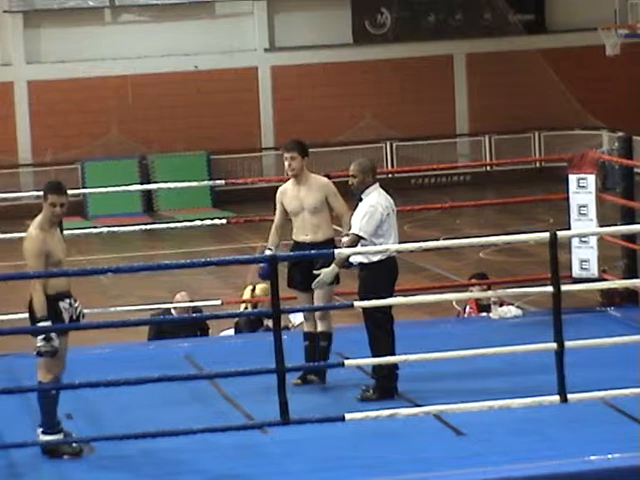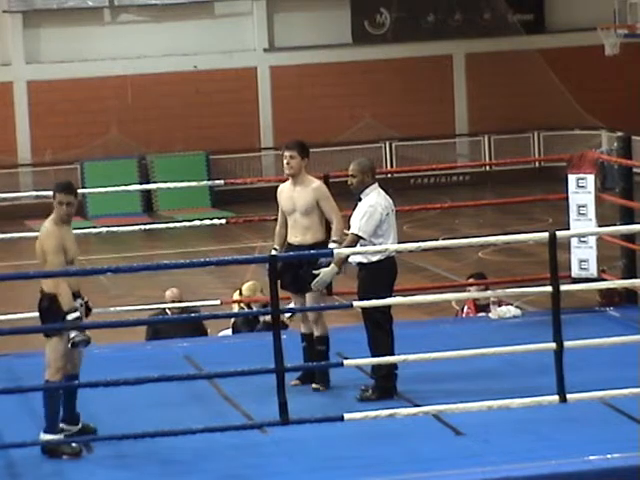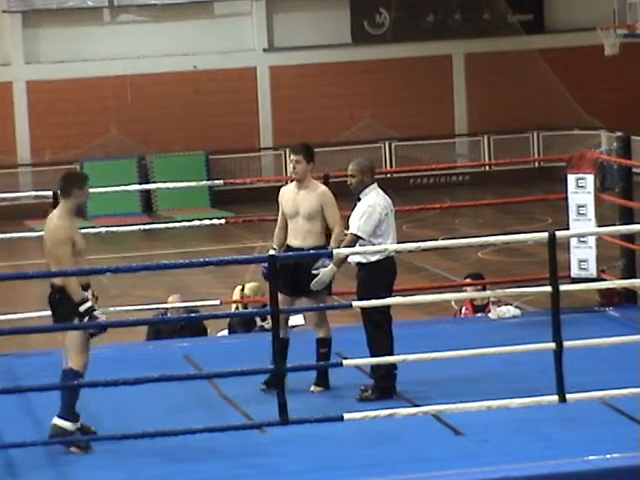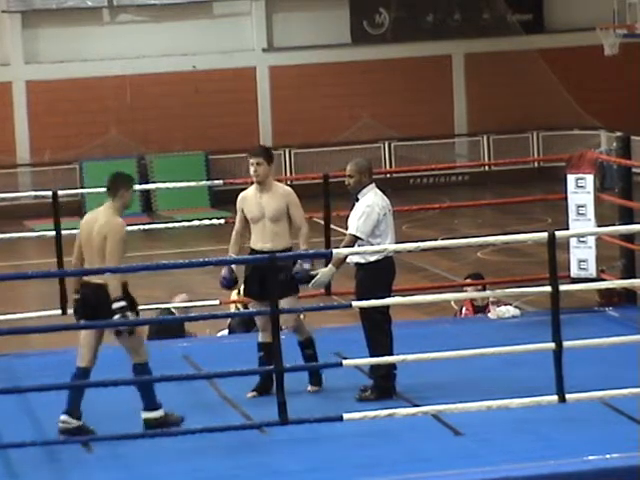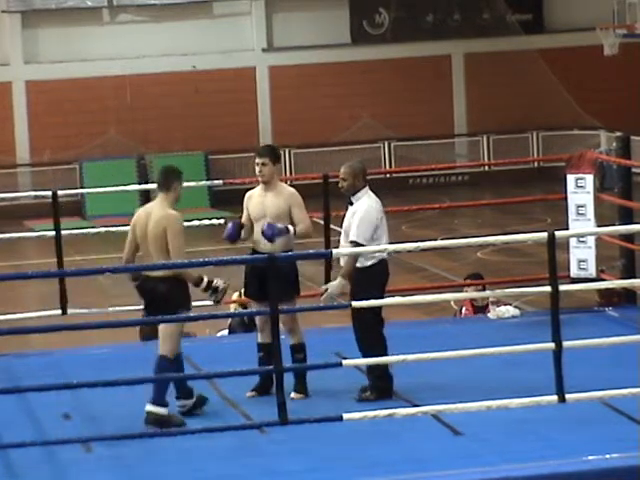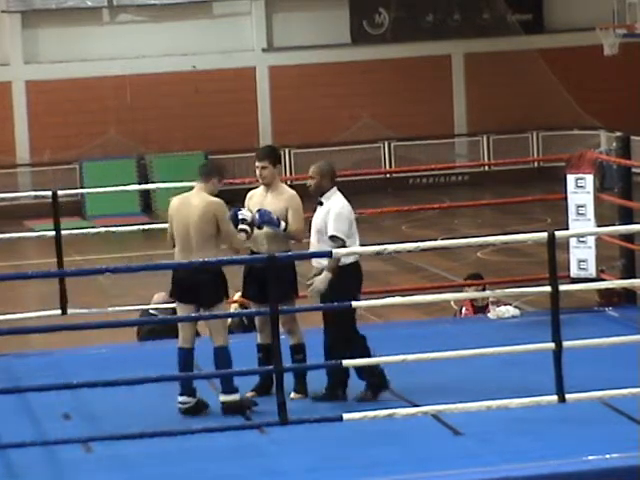
dt=0.7s
person 1, frame 1
left shoulder: (56, 226)
right shoulder: (36, 237)
right elbow: (37, 286)
left wrist: (72, 302)
right wrist: (43, 328)
left hip: (61, 302)
right hip: (46, 306)
left knee: (57, 369)
right knee: (48, 373)
left ankle: (50, 425)
right ankle: (49, 438)
person 1, frame 2
left shoulder: (64, 226)
right shoulder: (52, 233)
right elbow: (59, 281)
left wrist: (81, 300)
right wrist: (74, 319)
left hip: (68, 300)
right hip: (56, 305)
left knee: (73, 365)
right knee: (56, 370)
left ankle: (70, 423)
right ankle: (50, 437)
person 1, frame 3
left shoulder: (59, 218)
right shoulder: (62, 226)
right elbow: (68, 275)
left wrist: (87, 294)
right wrist: (88, 309)
left hip: (64, 295)
right hip: (70, 297)
left knee: (72, 361)
right knee: (78, 362)
left ankle: (69, 422)
right ankle: (62, 423)
person 1, frame 4
left shoulder: (88, 218)
right shoulder: (116, 224)
left elbow: (77, 263)
right elbow: (112, 272)
left wrist: (78, 294)
right wrist: (120, 309)
left hip: (89, 292)
right hip: (109, 294)
left knee: (85, 360)
right knee: (138, 356)
left ankle: (70, 418)
right ankle: (153, 413)
person 1, frame 5
left shoulder: (140, 214)
right shoulder: (172, 217)
left elbow: (127, 259)
right elbow: (180, 265)
left wrist: (140, 282)
right wrist: (207, 283)
left hip: (149, 285)
right hip: (170, 286)
left knee: (170, 345)
right knee: (167, 350)
left ankle: (185, 398)
right ankle: (157, 408)
person 1, frame 6
left shoulder: (175, 203)
right shoulder: (216, 205)
right elbow: (237, 246)
right wrist: (244, 226)
left hip: (182, 275)
right hip: (207, 275)
left knee: (185, 339)
right knee: (219, 339)
left ankle: (186, 398)
right ankle: (229, 397)
person 2, frame 1
left shoulder: (323, 185)
right shoulder: (283, 192)
left elbow: (345, 214)
right elbow: (278, 226)
right wrist: (269, 253)
left hip: (324, 249)
right hip: (299, 251)
left knee: (321, 313)
right knee: (307, 314)
left ankle: (320, 368)
right ankle: (309, 368)
person 2, frame 2
left shoulder: (317, 188)
right shoulder: (282, 190)
left elbow: (336, 220)
left wrist: (333, 249)
right wrist: (275, 252)
left hip: (314, 252)
right hip: (292, 252)
left knee: (314, 316)
right knee: (302, 316)
left ankle: (322, 374)
right ankle: (309, 370)
person 2, frame 3
left shoulder: (322, 193)
right shoulder: (284, 192)
left elbow: (337, 229)
right wrist: (273, 252)
left hip: (313, 257)
right hip: (290, 255)
left knee: (318, 319)
right knee: (278, 316)
left ankle: (322, 376)
right ankle: (277, 374)
person 2, frame 4
left shoulder: (286, 194)
right shoulder: (244, 198)
left elbow: (302, 227)
right elbow: (238, 232)
left wrist: (304, 257)
right wrist: (231, 262)
left hip: (283, 259)
right hip: (257, 260)
left knee: (292, 321)
right knee: (262, 324)
left ankle: (315, 372)
right ankle: (266, 380)
person 2, frame 5
left shoulder: (290, 195)
right shoulder: (250, 196)
left elbow: (307, 229)
right elbow: (246, 234)
left wrist: (286, 230)
right wrist: (237, 232)
left hip: (282, 262)
right hip: (257, 261)
left knee: (290, 323)
right knee: (262, 324)
left ankle: (300, 382)
right ankle: (265, 381)
person 2, frame 6
left shoulder: (289, 196)
right shoulder: (251, 196)
left elbow: (299, 234)
left wrist: (277, 223)
left hip: (280, 264)
right hip: (256, 263)
left knee: (289, 323)
right knee: (261, 324)
left ankle: (300, 381)
right ankle: (265, 381)
person 3, frame 1
left shoulder: (372, 204)
right shoulder: (379, 199)
left elbow: (354, 240)
left wrist: (333, 268)
left hip: (375, 269)
right hip: (379, 266)
left knee: (378, 327)
right knee: (381, 325)
left ankle: (384, 385)
right ankle: (385, 379)
person 3, frame 2
left shoulder: (372, 204)
right shoulder: (378, 198)
left elbow: (353, 240)
left wrist: (333, 268)
left hip: (375, 269)
right hip: (379, 266)
left knee: (377, 327)
right knee: (380, 325)
left ankle: (384, 385)
right ankle: (384, 379)
person 3, frame 3
left shoulder: (371, 204)
right shoulder: (377, 198)
left elbow: (351, 240)
left wrist: (332, 269)
left hip: (374, 269)
right hip: (378, 266)
left knee: (376, 327)
right knee: (379, 325)
left ankle: (383, 385)
right ankle: (383, 379)
person 3, frame 4
left shoulder: (369, 204)
right shoulder: (375, 198)
left elbow: (350, 241)
left wrist: (330, 269)
left hip: (373, 268)
right hip: (377, 266)
left knee: (375, 327)
right knee: (378, 326)
left ankle: (383, 385)
right ankle: (383, 379)
person 3, frame 5
left shoulder: (366, 208)
right shoulder: (361, 203)
left elbow: (356, 249)
left wrist: (340, 281)
right wrist: (346, 278)
left hip: (369, 272)
right hip: (364, 272)
left knee: (370, 329)
right knee: (364, 328)
left ankle: (381, 386)
right ankle: (378, 379)
person 3, frame 6
left shoulder: (337, 207)
right shoulder: (325, 205)
left elbow: (339, 246)
left wrist: (326, 276)
right wrist: (319, 271)
left hip: (343, 274)
right hip: (333, 273)
left knee: (345, 333)
right knee: (334, 333)
left ankle: (375, 381)
right ankle: (335, 387)
